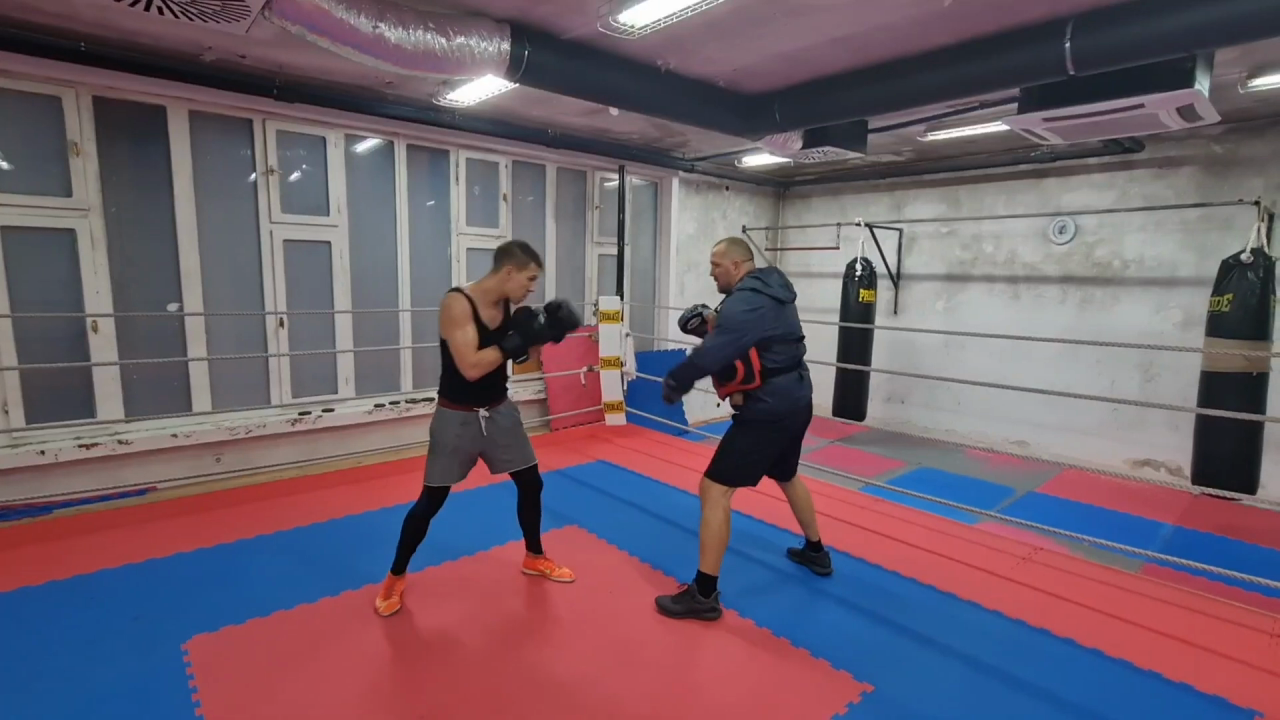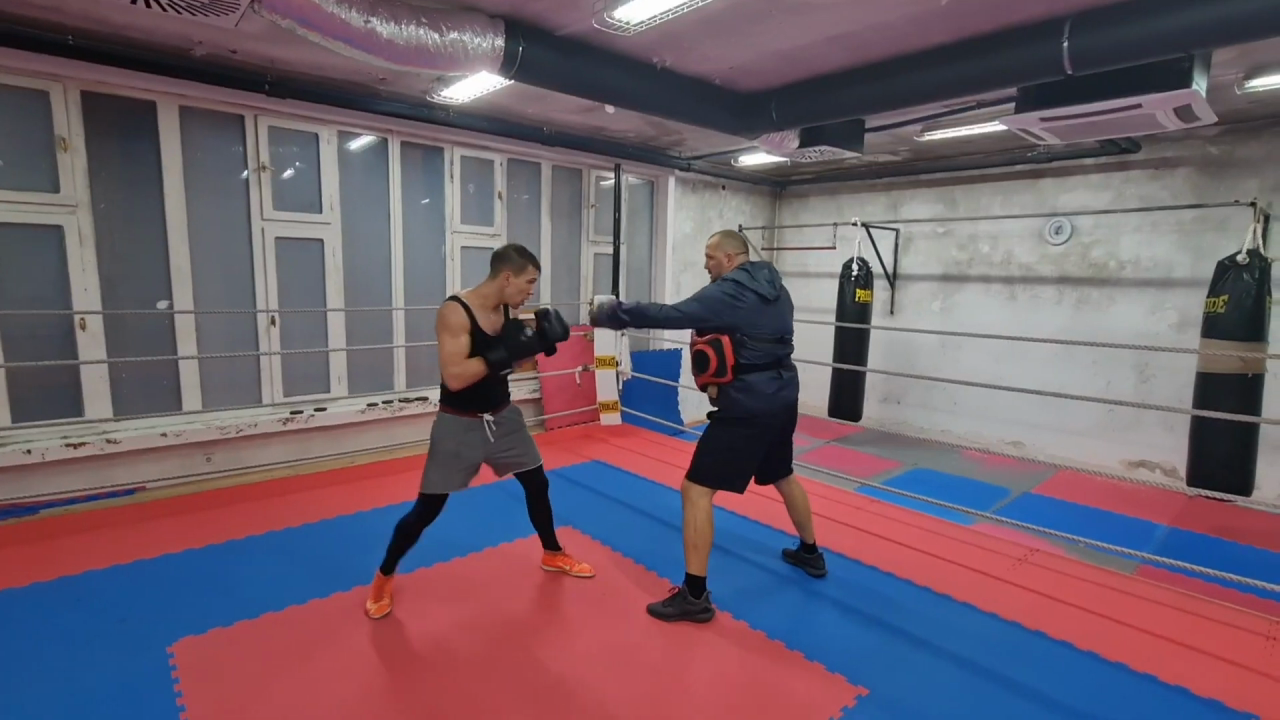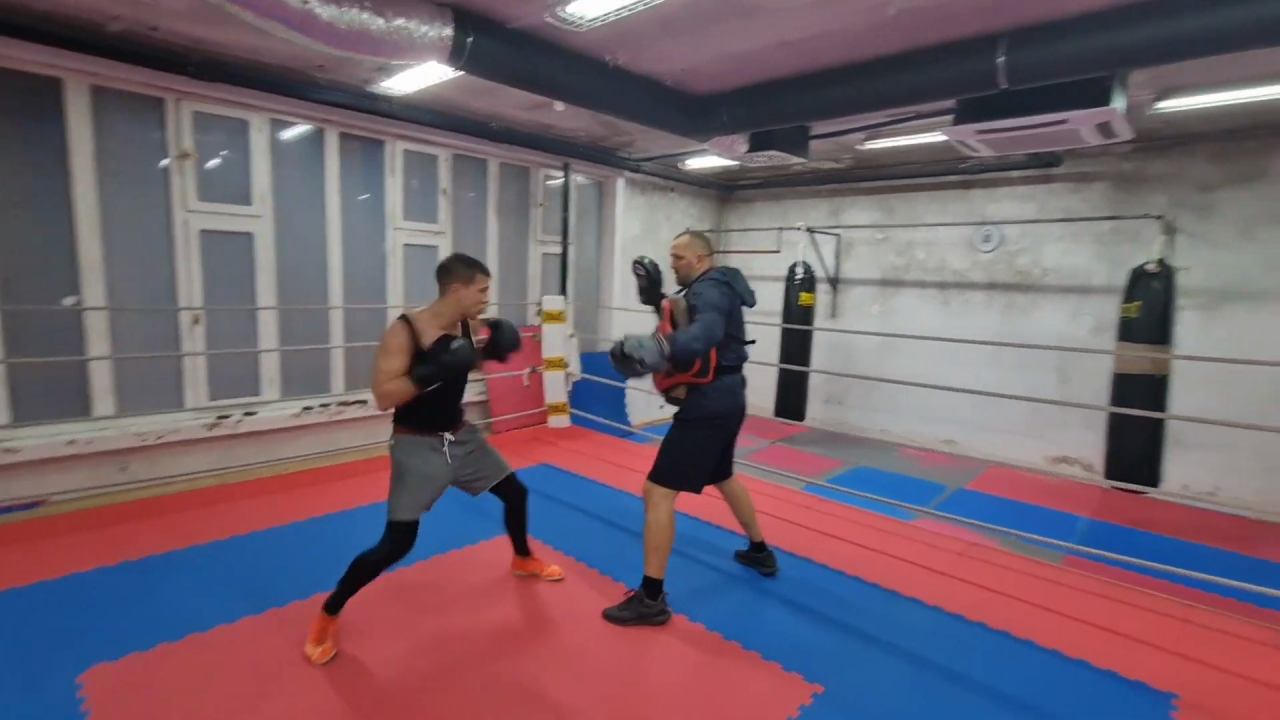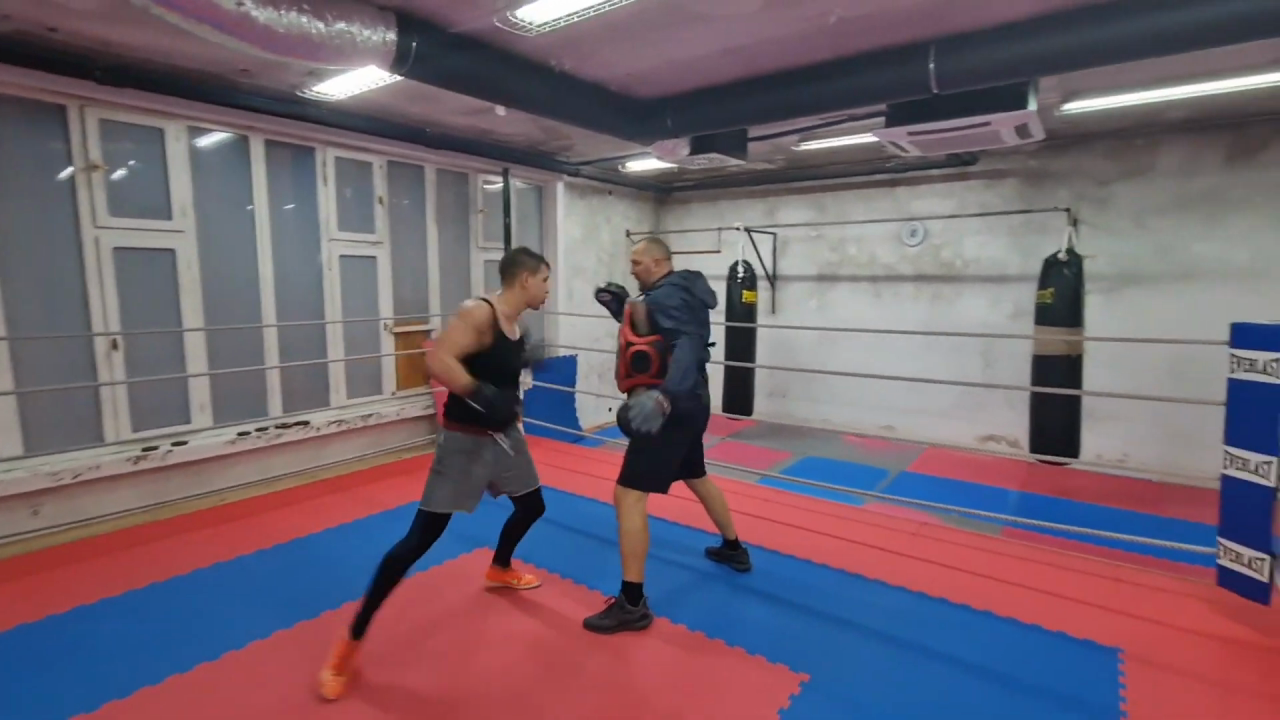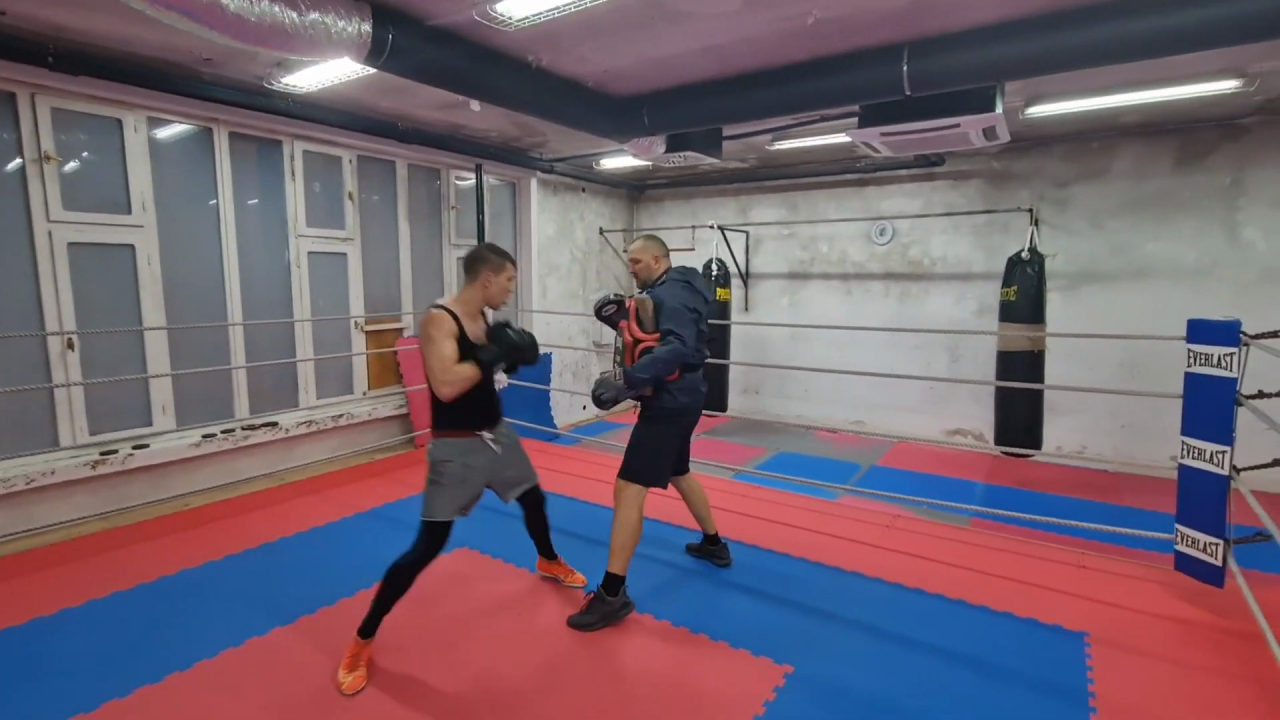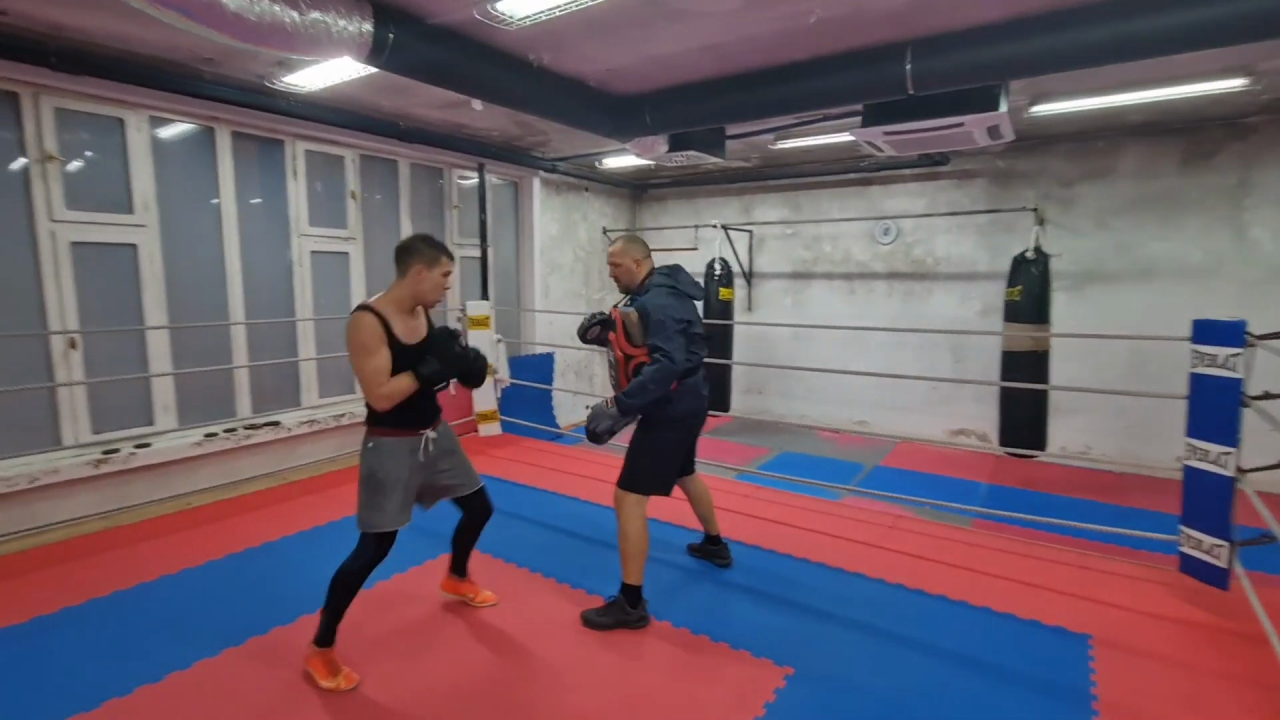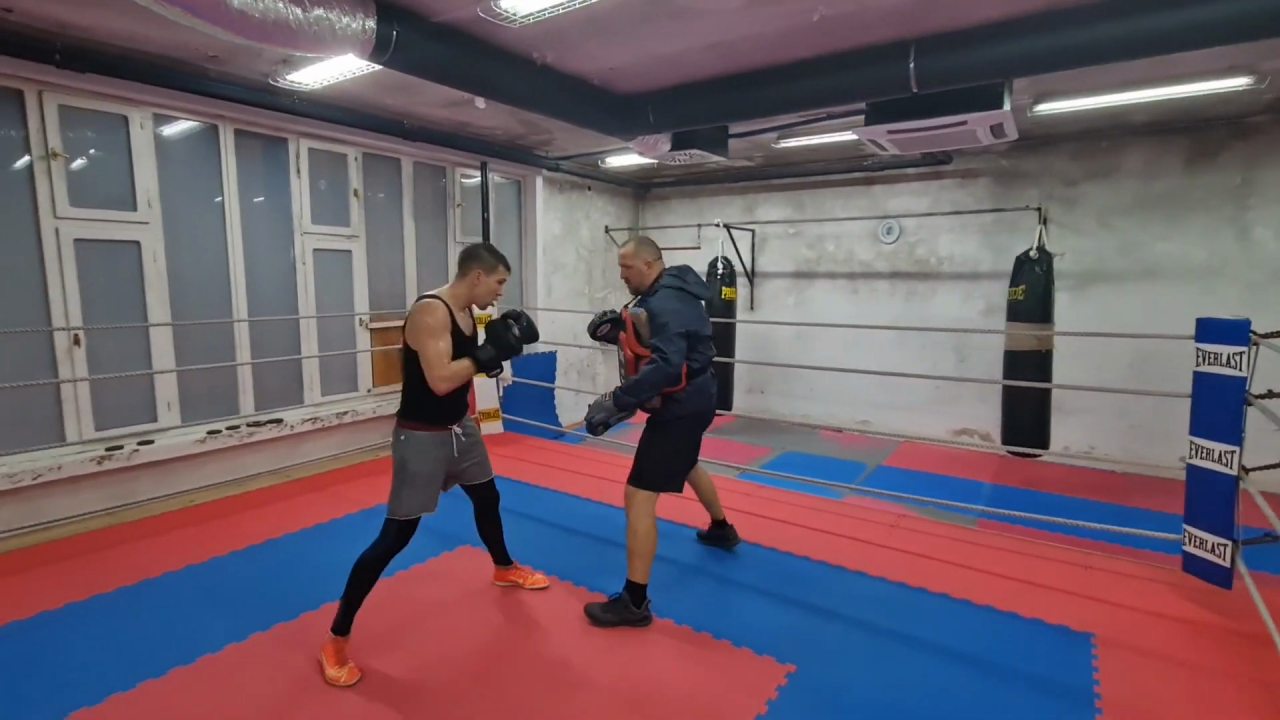
dt=0.4s
person 1, frame 1
left shoulder: (507, 306)
right shoulder: (457, 303)
left elbow: (523, 352)
right elbow: (470, 368)
left wrist: (551, 327)
right wrist: (516, 339)
left hip: (499, 411)
right hip: (457, 416)
left knee: (531, 482)
right knee: (432, 501)
left ankle: (534, 557)
right ankle: (396, 578)
person 1, frame 2
left shoulder: (507, 308)
right shoulder: (454, 312)
right elbow: (454, 378)
left wrist: (543, 338)
right wrist: (504, 352)
left hip: (503, 416)
right hip: (459, 423)
left knee: (538, 484)
right knee: (427, 508)
left ankle: (553, 554)
right ankle: (384, 577)
person 1, frame 3
left shoulder: (467, 322)
right shoulder: (403, 330)
left elbow: (500, 350)
right elbow: (385, 397)
left wrist: (497, 345)
right wrist: (431, 372)
left hip: (458, 436)
right hip: (416, 444)
left knee: (516, 492)
right knee: (396, 544)
left ankle: (524, 559)
right ankle: (328, 615)
person 1, frame 4
left shoulder: (512, 320)
right shoulder: (479, 313)
right elbow: (436, 360)
left wrist: (513, 359)
right wrist: (480, 392)
left hip: (503, 435)
right hip: (467, 439)
left knee: (532, 505)
right knee: (419, 538)
left ankle: (500, 569)
right ankle: (352, 640)
person 1, frame 5
left shoulder: (481, 317)
right shoulder: (440, 318)
right elbow: (445, 386)
left wrist: (513, 351)
right wrist: (492, 356)
left hip: (496, 434)
right hip: (456, 447)
left knee: (534, 501)
right knee: (428, 546)
left ankle: (549, 561)
right ankle: (362, 642)
person 1, frame 6
left shoulder: (424, 312)
right shoulder: (366, 321)
right elbow: (380, 397)
left wrist: (461, 362)
right wrist: (432, 367)
left hip: (435, 434)
right hip: (392, 445)
left knee: (479, 507)
right knee: (373, 549)
left ankle: (457, 579)
right ankle: (320, 650)
person 1, frame 7
left shoulder: (465, 311)
right shoulder: (430, 310)
left elbow: (469, 364)
right elbow: (440, 381)
left wrist: (502, 341)
right wrist: (487, 352)
left hip: (459, 427)
right hip: (422, 436)
left knee: (488, 496)
right knee: (395, 536)
left ankle: (505, 568)
right ankle: (336, 639)
person 2, frame 1
left shoulder: (744, 302)
right shoulder: (768, 294)
left elbow: (712, 355)
left wrist: (675, 381)
right wrist: (711, 323)
left hip: (766, 410)
right hip: (794, 402)
left knee: (714, 489)
right knee: (786, 476)
left ankle: (704, 593)
right ankle: (815, 551)
person 2, frame 2
left shoulder: (727, 293)
right shoulder: (776, 291)
left elbow: (671, 314)
left wrist: (616, 311)
right wrist: (711, 325)
left hip: (746, 408)
right hip: (782, 400)
left knee: (696, 491)
right knee: (782, 476)
left ankle: (695, 595)
right ankle: (810, 553)
person 2, frame 3
left shoulder: (711, 292)
right shoulder: (708, 291)
left elbow: (702, 335)
right elbow: (689, 329)
left wrist: (658, 348)
right wrist: (655, 295)
left hip: (706, 408)
right hip: (725, 403)
left knee: (658, 491)
right knee: (721, 479)
left ankle: (651, 598)
right ankle: (760, 552)
person 2, frame 4
left shoulder: (667, 299)
right shoulder: (667, 295)
left elbow: (685, 350)
right elbow: (642, 319)
left wrist: (659, 401)
right wrist: (621, 304)
left hip: (674, 409)
right hip: (690, 405)
left knee: (628, 495)
right knee: (695, 477)
left ankle: (632, 604)
right ankle: (734, 549)
person 2, frame 5
left shoulder: (670, 294)
right shoulder: (672, 291)
left elbow: (676, 349)
right elbow: (656, 336)
left wrist: (627, 379)
right wrist: (621, 319)
left hip: (669, 403)
right hip: (680, 399)
left knee: (629, 489)
right knee: (679, 473)
left ankle: (612, 594)
right ankle: (714, 544)
person 2, frame 6
left shoulder: (657, 302)
right shoulder: (654, 294)
left elbow: (667, 363)
left wrist: (620, 405)
right wrist: (609, 332)
left hip: (670, 410)
right hip: (684, 404)
left knee: (628, 498)
right knee: (684, 474)
left ankle: (631, 603)
right ankle: (715, 544)
person 2, frame 7
left shoulder: (666, 304)
right shoulder: (668, 293)
left elbow: (665, 365)
left wrist: (616, 401)
right wrist: (618, 329)
left hip: (679, 407)
right hip: (692, 400)
left knee: (639, 496)
right knee: (685, 464)
left ankle: (634, 601)
right ankle: (721, 527)
